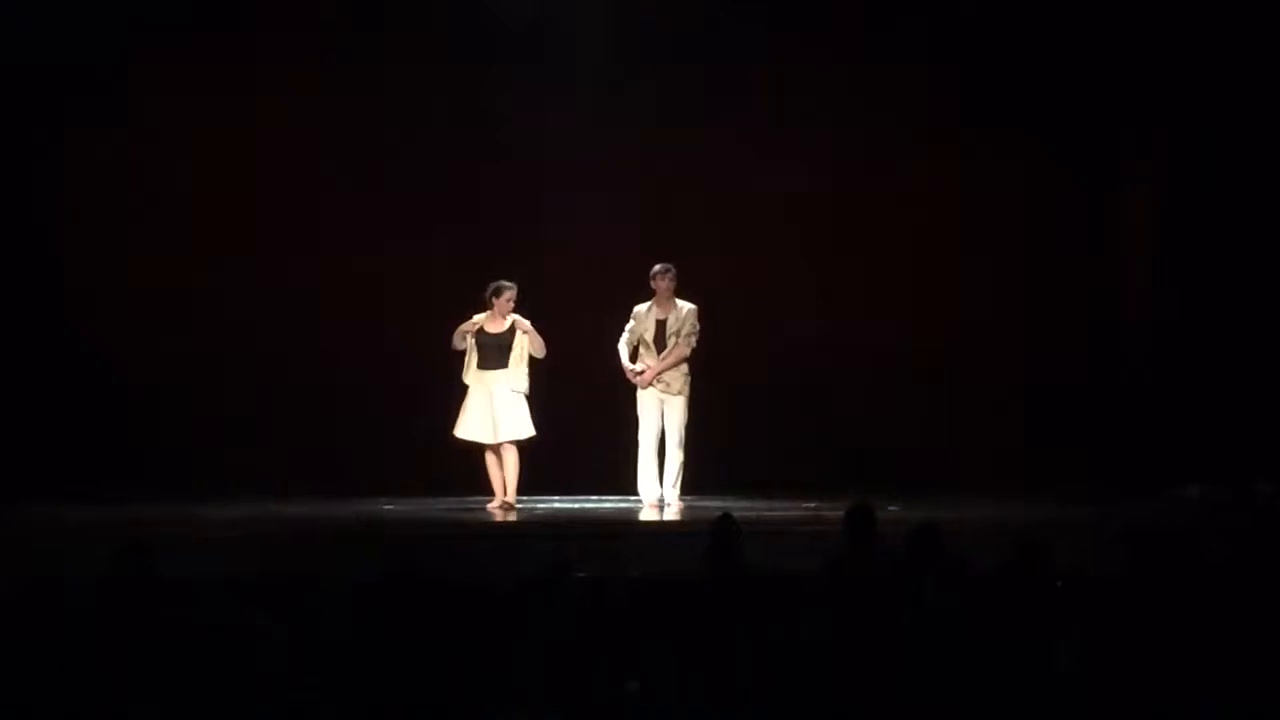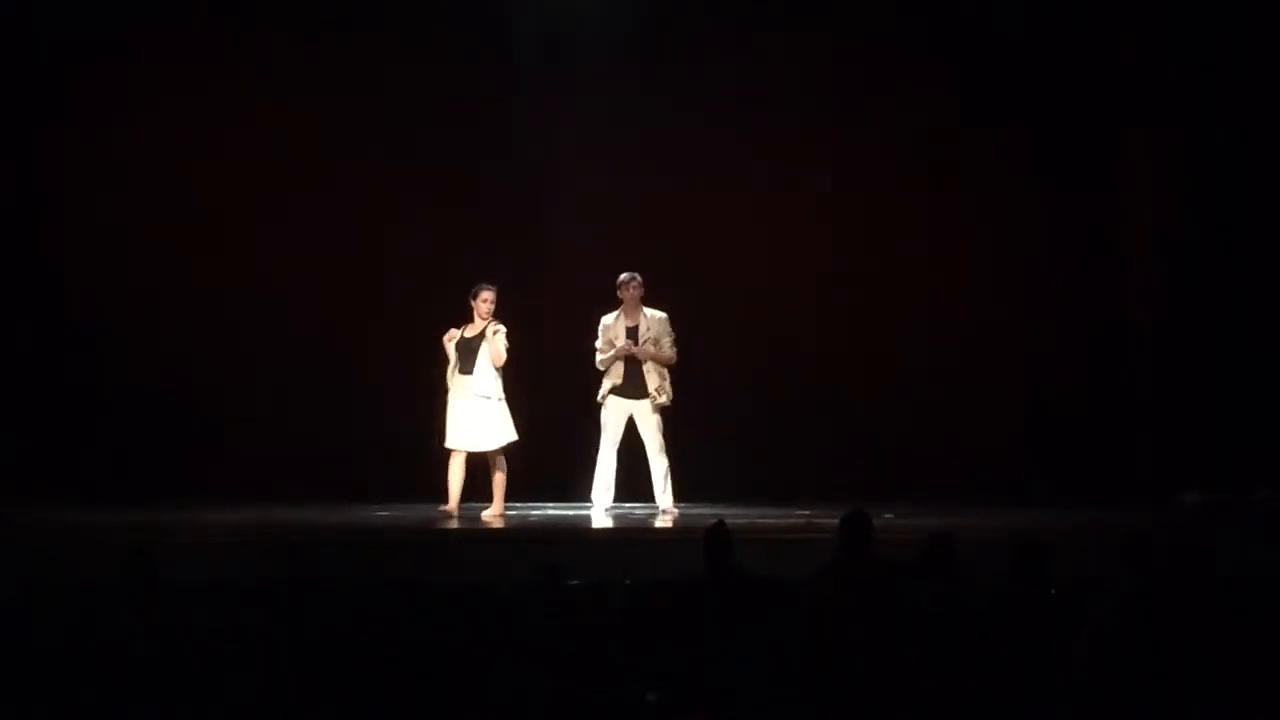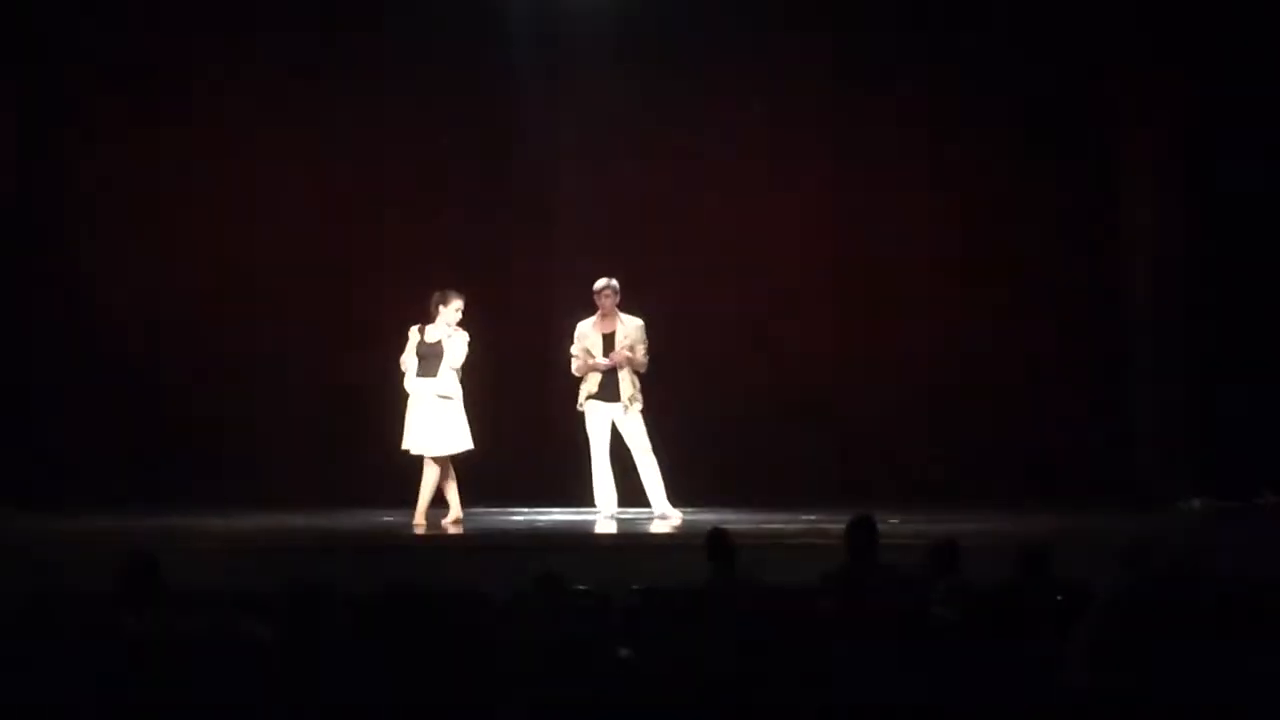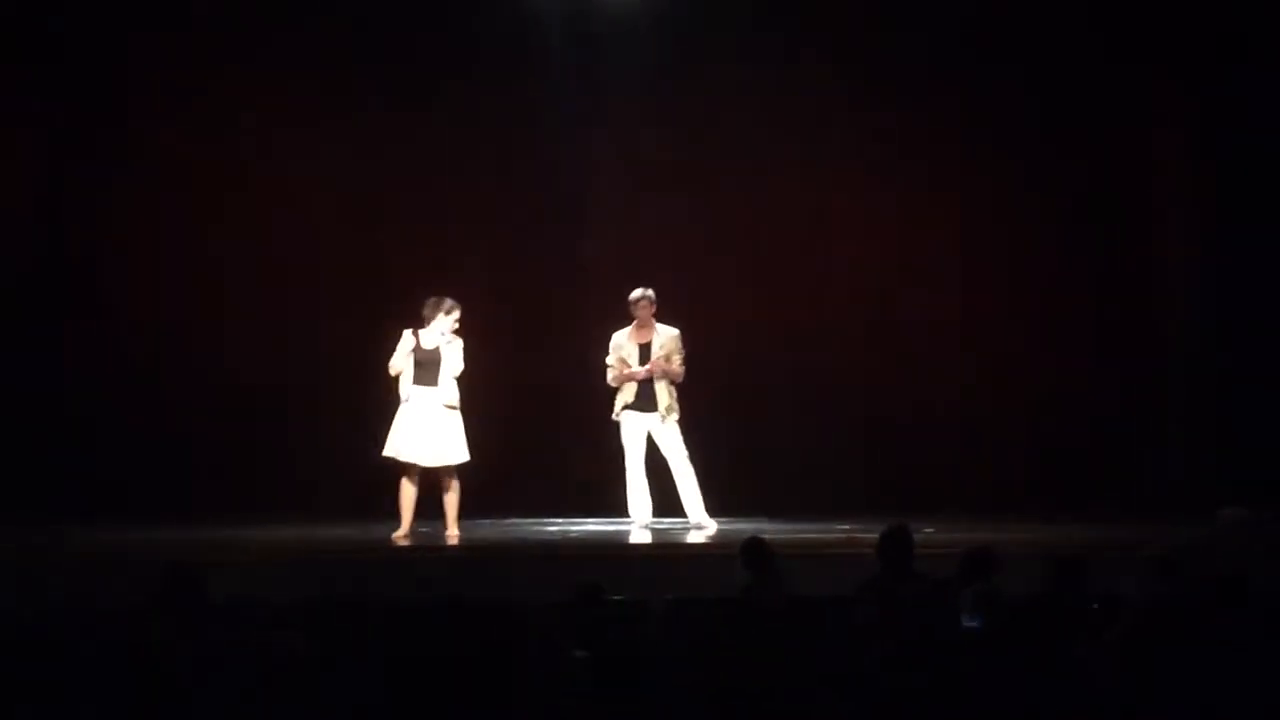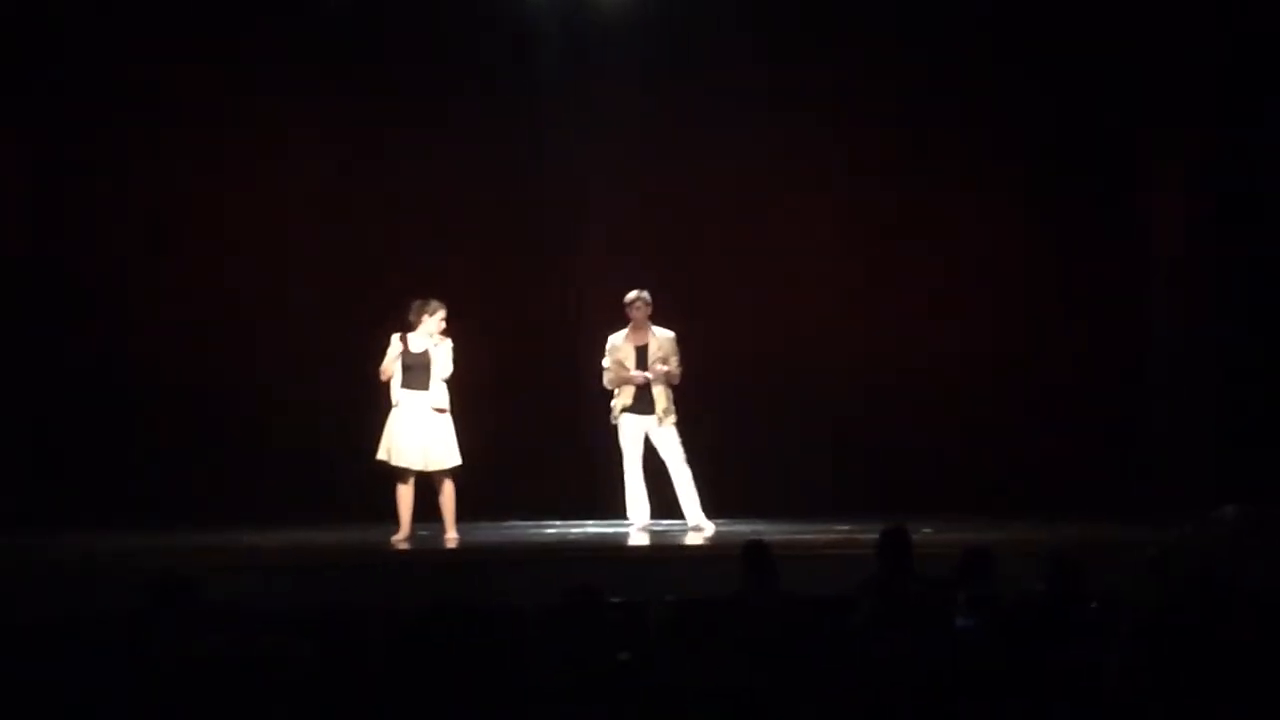
dt=1s
person 1, frame 1
left shoulder: (688, 311)
right shoulder: (640, 312)
left elbow: (683, 349)
right elbow: (625, 341)
left wrist: (654, 370)
right wrist: (626, 363)
left hip: (676, 383)
right hip: (648, 383)
left knee: (675, 440)
right knee: (648, 438)
left ankle: (672, 495)
right ankle: (650, 495)
person 1, frame 2
left shoulder: (658, 319)
right shoulder: (608, 322)
left elbow: (671, 356)
right elbow: (600, 362)
left wrist: (650, 353)
right wrist: (615, 352)
left hip: (647, 395)
right hip: (615, 393)
left knee: (656, 448)
right knee: (607, 447)
left ankle: (665, 503)
right ankle: (601, 502)
person 1, frame 3
left shoulder: (634, 325)
right shoulder: (584, 328)
left elbow: (643, 364)
right elbow: (576, 368)
left wrist: (628, 357)
right wrist: (593, 364)
left hip: (625, 399)
right hip: (595, 399)
left knee: (643, 450)
right knee: (599, 454)
left ankle: (661, 506)
right ankle: (606, 508)
person 1, frame 4
left shoulder: (670, 335)
right shoulder: (619, 338)
left elbow: (679, 375)
right elbow: (612, 378)
left wrist: (665, 369)
right wrist: (631, 373)
left hip: (661, 409)
right hip: (632, 409)
left knee: (680, 460)
right knee: (634, 464)
left ankle: (698, 516)
right ankle: (640, 517)
person 1, frame 5
left shoulder: (666, 337)
right shoulder: (615, 341)
left elbow: (676, 377)
right elbow: (608, 380)
left wrist: (666, 372)
right wrist: (628, 377)
left hip: (659, 412)
right hip: (629, 412)
left knee: (678, 463)
right knee: (632, 466)
left ankle: (696, 518)
right ankle: (640, 519)
person 2, frame 1
left shoulder: (518, 324)
right shoulder: (478, 321)
left elbow: (541, 353)
right elbow: (457, 345)
left wrist: (530, 330)
right wrist: (461, 330)
left hip: (507, 385)
right hip: (481, 385)
left knee: (507, 441)
right knee: (488, 443)
left ankle: (510, 495)
right ankle: (498, 495)
person 2, frame 2
left shoulder: (496, 329)
right shoulder: (462, 331)
left elbow: (499, 361)
left wrist: (491, 336)
right wrist: (448, 344)
left hip: (484, 393)
right hip: (461, 392)
left knee: (493, 452)
right knee: (457, 449)
left ankle: (498, 504)
right ankle: (453, 503)
person 2, frame 3
left shoulder: (458, 336)
right shoulder: (418, 331)
left elbow: (455, 362)
right elbow: (405, 365)
left wrist: (445, 336)
right wrist: (413, 342)
left hip: (443, 398)
right hip: (419, 397)
left knee: (433, 458)
right knee: (440, 459)
left ankle: (419, 513)
right ankle: (455, 508)
person 2, frame 4
left shoulder: (454, 342)
right shoulder: (411, 336)
left elbow: (455, 370)
right elbow: (393, 369)
left wrist: (444, 343)
right wrist: (407, 347)
left hip: (442, 406)
right hip: (415, 405)
left knee: (447, 469)
right knee: (410, 468)
left ankle: (452, 526)
right ankle: (405, 526)
person 2, frame 5
left shoulder: (443, 344)
right shoulder: (400, 340)
left elbow: (444, 373)
right elbow: (384, 375)
left wrist: (432, 346)
right wrist: (393, 353)
left hip: (432, 410)
right hip: (405, 410)
left knee: (442, 473)
right knee: (405, 472)
left ankle: (450, 529)
right ankle: (404, 529)
